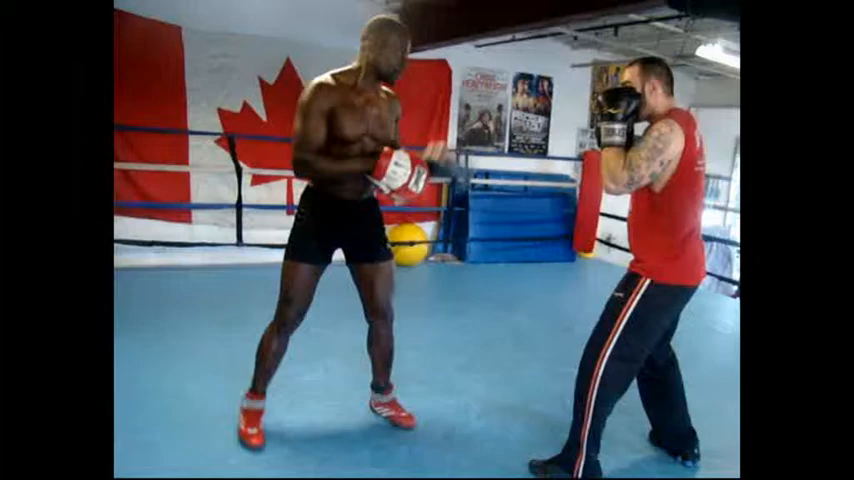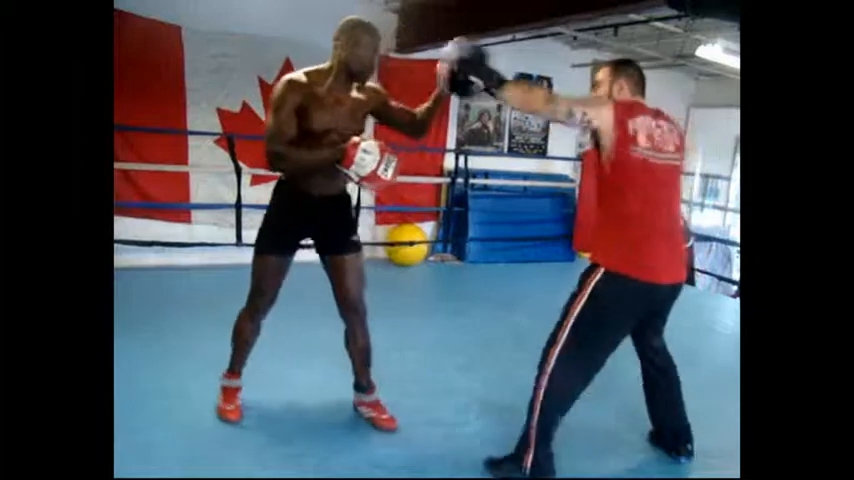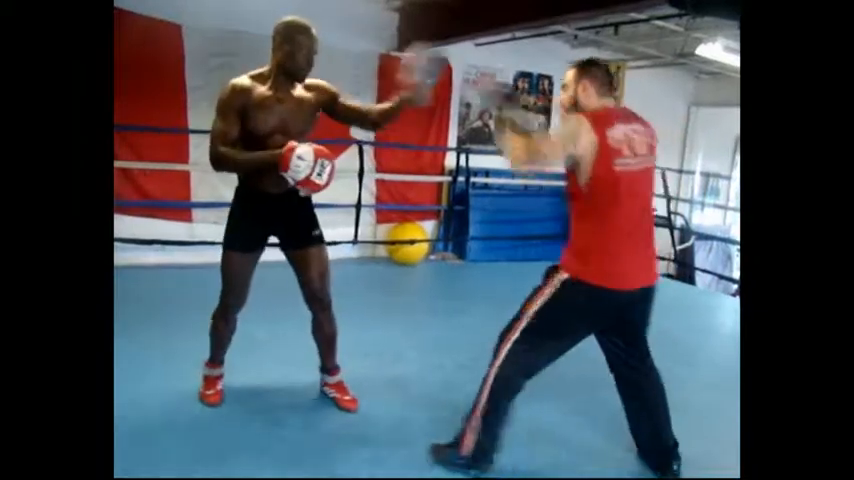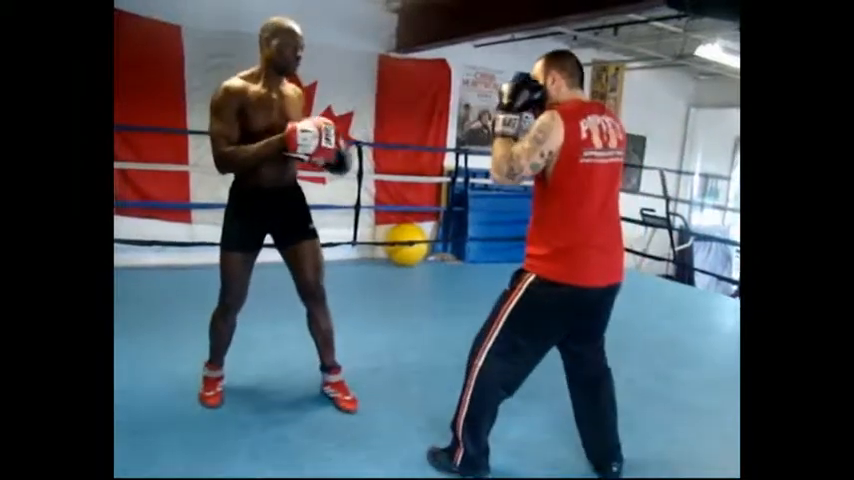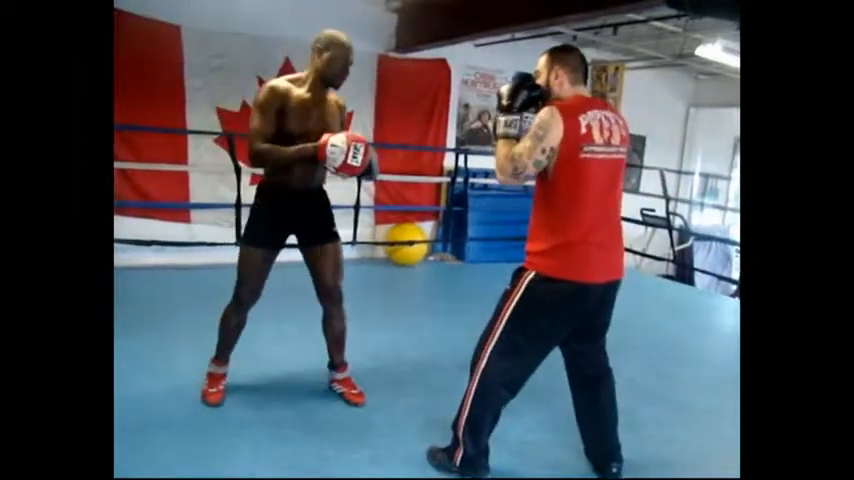
dt=0.5s
person 1, frame 1
left shoulder: (667, 130)
right shoulder: (682, 125)
left elbow: (617, 182)
right elbow: (640, 177)
left wrist: (612, 126)
right wrist: (617, 126)
left hip: (661, 272)
right hip: (679, 268)
left knee: (603, 361)
right knee: (654, 354)
right ankle: (680, 441)
person 1, frame 2
left shoulder: (611, 114)
right shoulder: (672, 129)
left elbow: (543, 102)
left wrist: (491, 79)
left hip: (624, 268)
right hip: (671, 270)
left knee: (563, 361)
right knee: (652, 346)
right ankle: (676, 437)
person 1, frame 3
left shoulder: (584, 125)
right shoulder: (643, 129)
left elbow: (526, 159)
left wrist: (508, 121)
left hip: (591, 275)
right hip: (640, 276)
left knee: (516, 351)
right knee: (634, 359)
person 1, frame 4
left shoulder: (556, 121)
right shoulder: (611, 124)
left elbow: (505, 172)
left wrist: (508, 115)
left hip: (556, 273)
right hip: (605, 273)
left knee: (492, 358)
right knee: (589, 363)
person 1, frame 5
left shoulder: (556, 117)
right shoulder: (614, 121)
left elbow: (509, 172)
left wrist: (509, 117)
left hip: (557, 271)
right hip: (605, 271)
left knee: (497, 360)
right knee: (590, 363)
person 2, frame 1
left shoulder: (390, 102)
right shoulder: (324, 92)
right elbow: (303, 163)
left wrist: (424, 159)
right wrist: (367, 164)
left hip: (366, 213)
right hip: (321, 211)
left knee: (382, 315)
right knee: (288, 318)
left ankle: (382, 396)
right ankle: (254, 403)
person 2, frame 2
left shoulder: (369, 96)
right shoulder: (295, 87)
left elbow: (415, 126)
right elbow: (276, 157)
left wrist: (441, 93)
right wrist: (338, 153)
left hip: (336, 207)
right hip: (291, 203)
left knee: (355, 309)
right knee: (259, 304)
left ankle: (365, 394)
right ankle: (232, 381)
person 2, frame 3
left shoulder: (317, 93)
right shoulder: (240, 92)
left elbow: (371, 119)
right elbow: (217, 156)
left wrist: (407, 95)
right wrist: (270, 159)
left hip: (295, 204)
right hip: (250, 205)
left knee: (320, 298)
right knee: (231, 302)
left ankle: (331, 377)
right ankle: (213, 370)
person 2, frame 4
left shoulder: (295, 93)
right shoulder: (234, 92)
right elbow: (223, 159)
left wrist: (318, 148)
right wrist: (281, 141)
left hip: (290, 199)
right hip: (247, 202)
left knee: (315, 293)
right knee: (231, 301)
left ankle: (331, 375)
right ankle: (214, 372)
person 2, frame 5
left shoulder: (336, 105)
right shoulder: (277, 92)
right elbow: (256, 152)
right wrist: (312, 149)
left hip: (315, 201)
right hip: (273, 201)
left knee: (332, 293)
right knee: (245, 297)
left ankle: (339, 372)
right ankle: (218, 368)
